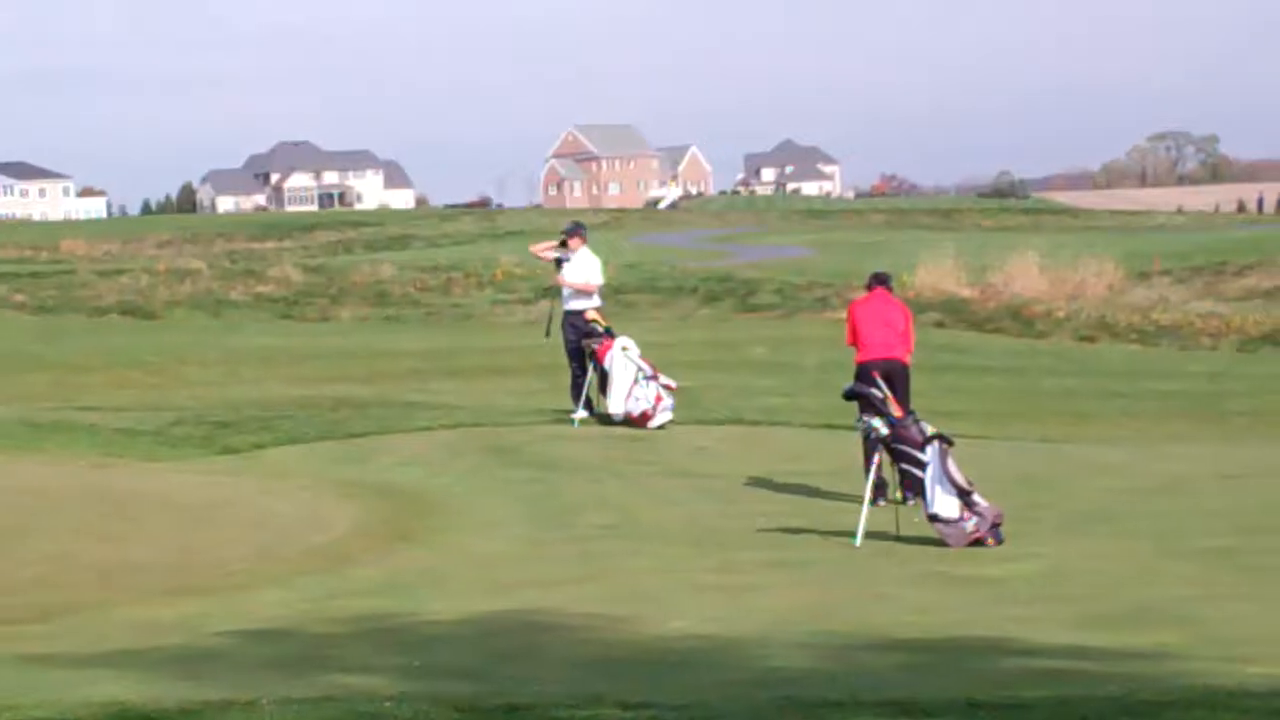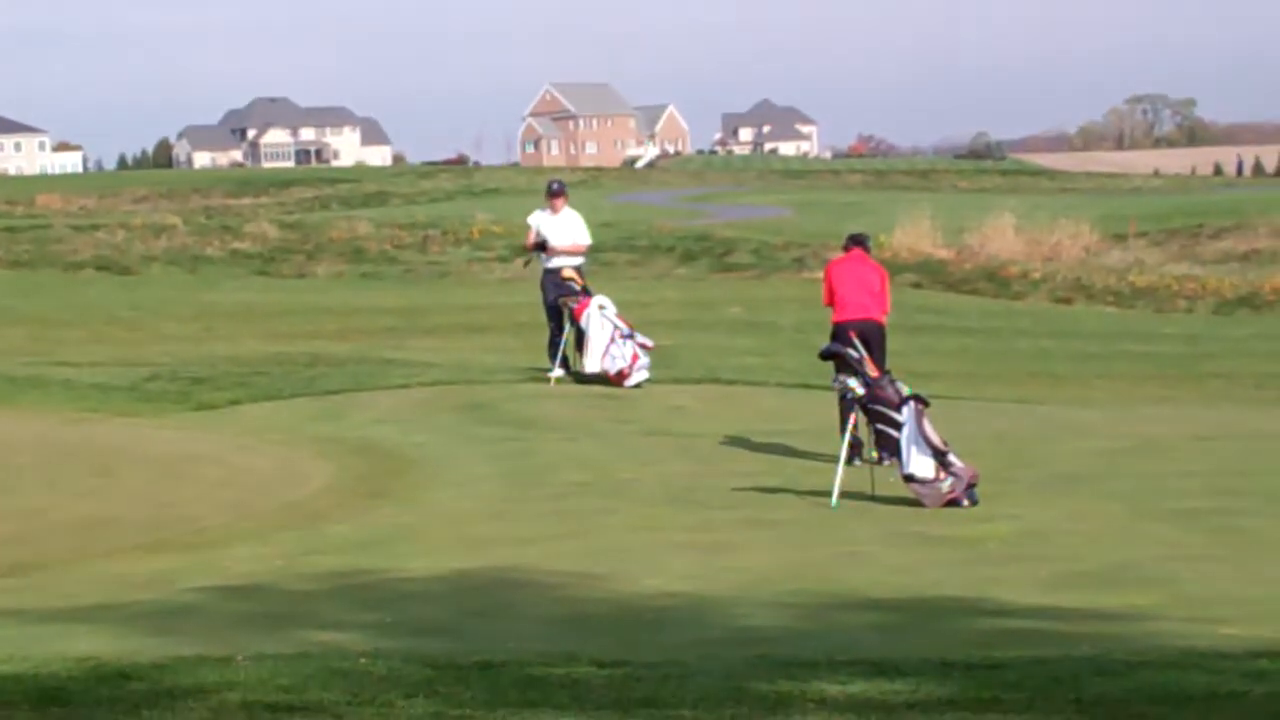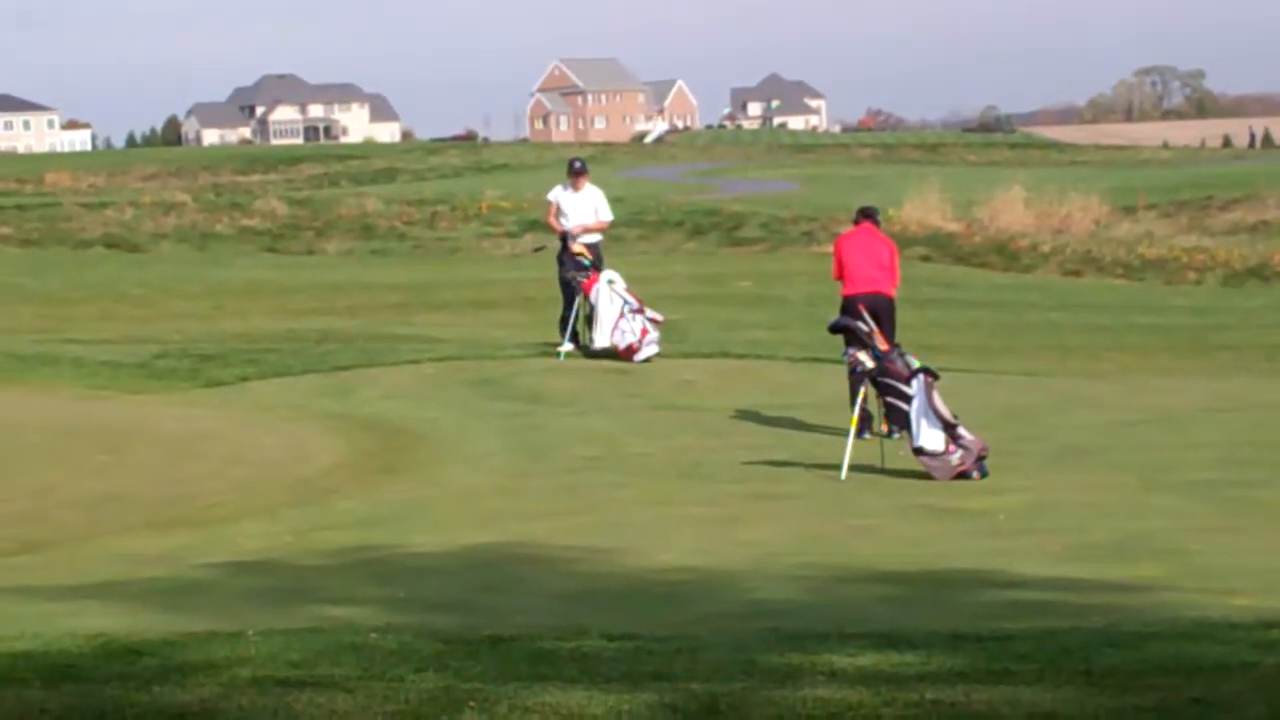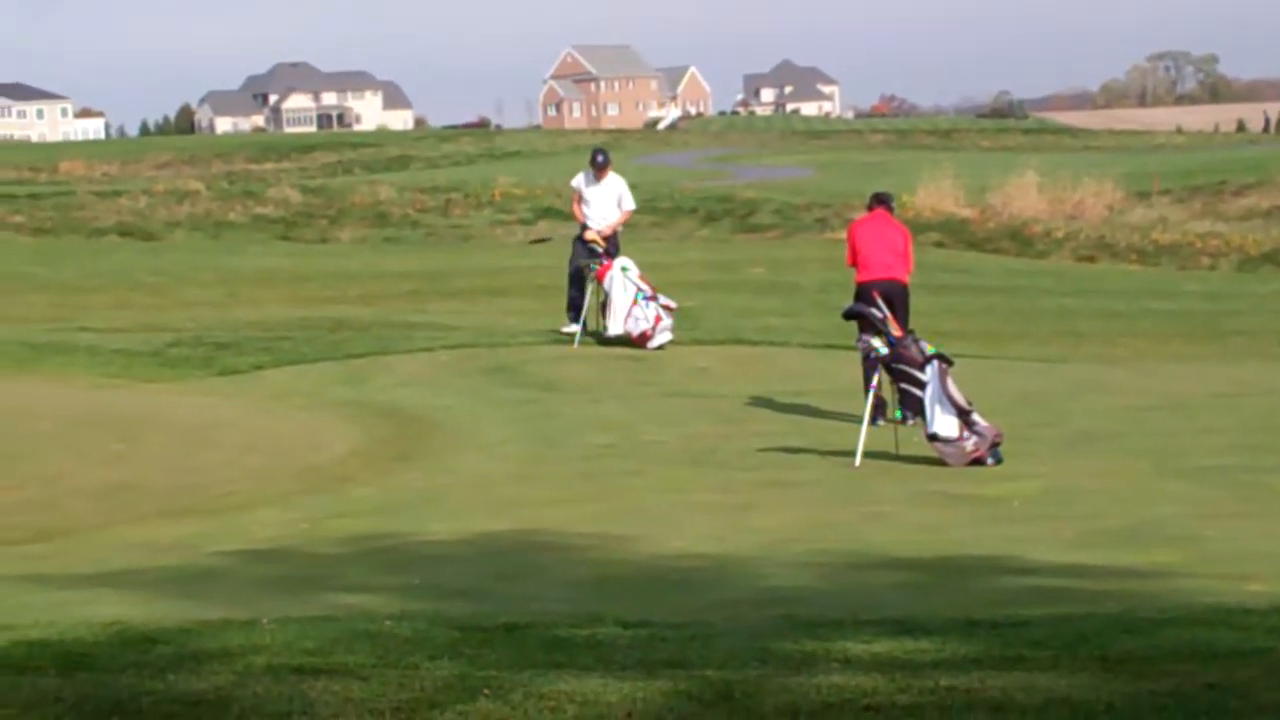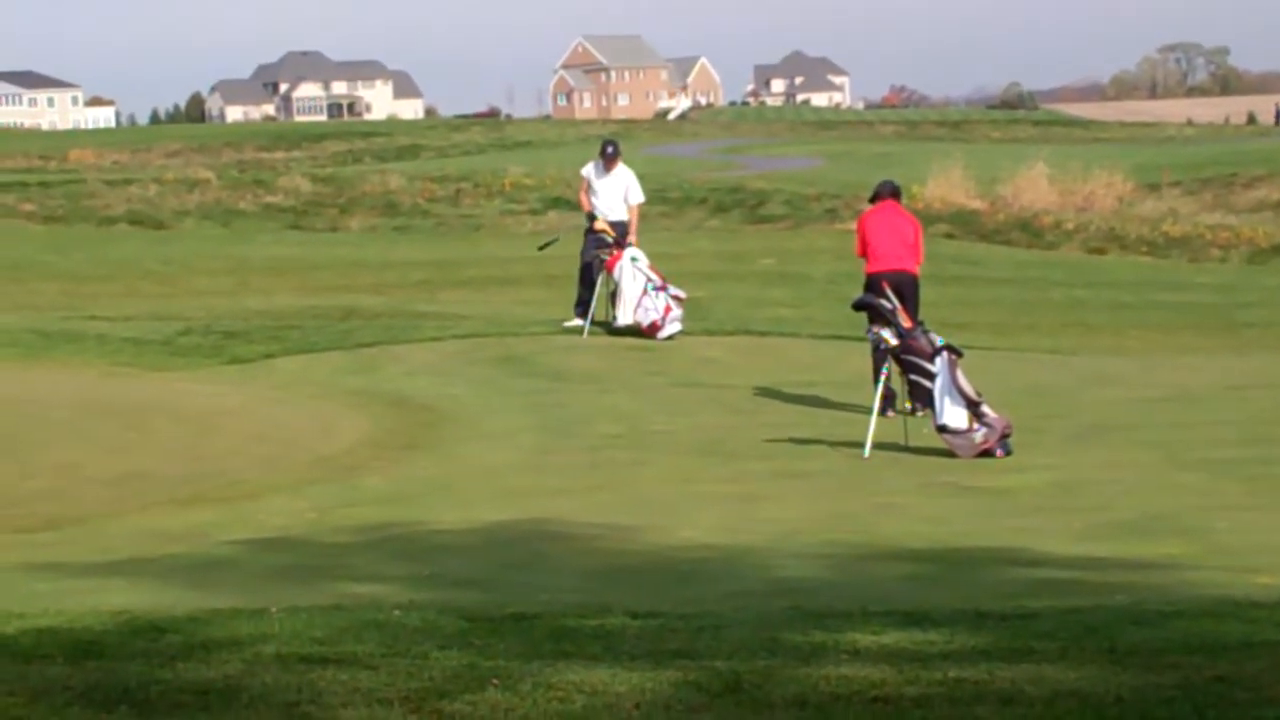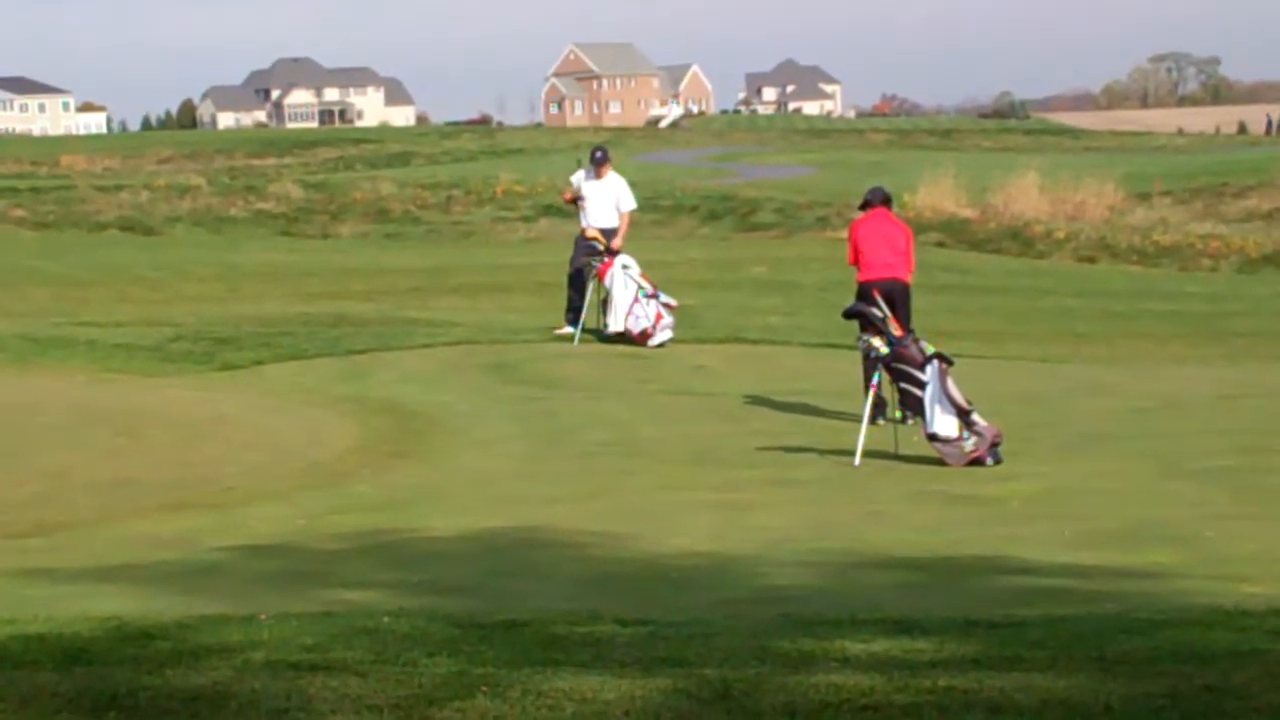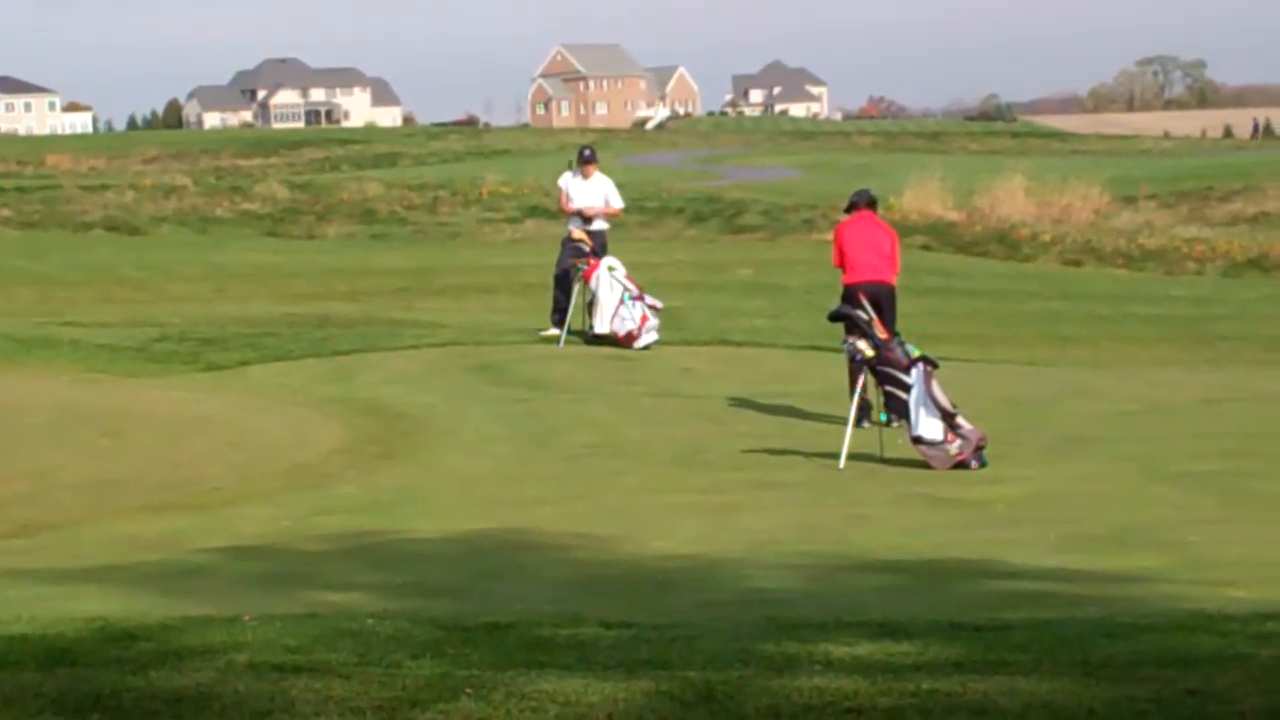
dt=0.4s
person 1, frame 1
left shoulder: (856, 306)
right shoulder: (901, 307)
left elbow: (851, 340)
right elbow: (909, 345)
left hip: (868, 365)
right hip: (897, 365)
left ankle: (878, 491)
right ankle: (910, 489)
person 1, frame 2
left shoulder: (833, 267)
right shoulder: (878, 268)
left elbow: (828, 301)
right elbow: (885, 306)
left hip: (845, 326)
right hip: (873, 326)
left ankle: (854, 451)
person 1, frame 3
left shoulder: (842, 240)
right shoulder: (888, 242)
left elbow: (837, 274)
right elbow: (895, 279)
left hip: (854, 299)
right hip: (883, 299)
left ankle: (863, 424)
right ankle: (894, 423)
person 1, frame 4
left shoulder: (856, 227)
right shoulder: (901, 228)
left elbow: (851, 261)
right elbow: (909, 266)
left hip: (868, 286)
right hip: (897, 286)
left ankle: (877, 411)
right ankle: (908, 409)
person 1, frame 5
left shoulder: (866, 217)
right shoulder: (911, 220)
left elbow: (861, 252)
right elbow: (918, 257)
left hip: (878, 277)
right hip: (907, 277)
left ankle: (886, 402)
right ankle: (918, 401)
person 1, frame 6
left shoulder: (857, 225)
right shoulder: (902, 227)
left elbow: (853, 260)
right elbow: (910, 266)
left hip: (869, 285)
right hip: (898, 285)
left ankle: (877, 410)
right ankle: (908, 409)
person 1, frame 7
left shoulder: (843, 228)
right shoulder: (888, 230)
left elbow: (838, 263)
right elbow: (895, 268)
left hip: (856, 288)
right hip: (884, 287)
left ankle: (863, 413)
person 2, frame 1
left shoulder: (591, 259)
right shoulder: (562, 255)
left elbow: (592, 287)
right elbow: (533, 250)
left wrist: (567, 283)
right wrist: (559, 244)
left hip: (589, 314)
right hip: (569, 315)
right knee: (576, 363)
right ankle: (583, 406)
person 2, frame 2
left shoulder: (574, 217)
right shoulder: (539, 216)
left elbow: (583, 247)
right elbow: (528, 244)
left wrist: (559, 248)
right wrist: (537, 245)
left hip: (572, 272)
right hip: (550, 274)
right knee: (554, 321)
right ankle: (559, 365)
person 2, frame 3
left shoulder: (596, 194)
right shoulder: (558, 192)
left elbow: (605, 223)
right elbow: (550, 217)
left wrist: (583, 227)
right wrist: (560, 231)
left hip: (590, 248)
right hip: (568, 249)
right knee: (569, 293)
right ankle: (570, 339)
person 2, frame 4
left shoulder: (619, 183)
right shoulder: (582, 178)
left elbow: (628, 211)
right elbow: (575, 204)
left wrist: (611, 227)
right wrist: (582, 223)
left hip: (609, 237)
right hip: (586, 234)
right knee: (576, 273)
right ankle: (575, 320)
person 2, frame 5
left shoulder: (627, 175)
right shoulder: (591, 169)
left elbow: (634, 207)
right elbow: (582, 193)
left wrist: (633, 233)
right wrist: (588, 212)
left hip: (618, 227)
right hip: (596, 225)
right knee: (587, 268)
right ankle: (581, 315)
person 2, frame 6
left shoulder: (619, 183)
right shoulder: (581, 176)
left elbow: (625, 213)
right elbow: (566, 196)
left wrist: (620, 237)
right wrist: (574, 198)
left hip: (609, 235)
right hip: (587, 233)
right knee: (575, 274)
right ankle: (572, 322)
person 2, frame 7
left shoulder: (605, 183)
right shoulder: (567, 178)
left elbow: (617, 210)
right elbow: (563, 206)
left wrist: (596, 211)
right wrist: (577, 211)
left hip: (596, 236)
right hip: (574, 234)
right knee: (561, 275)
right ankle: (558, 324)
